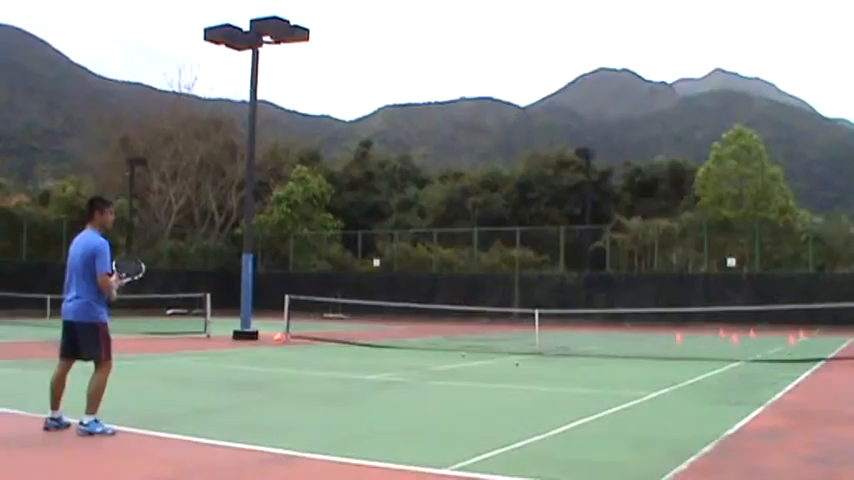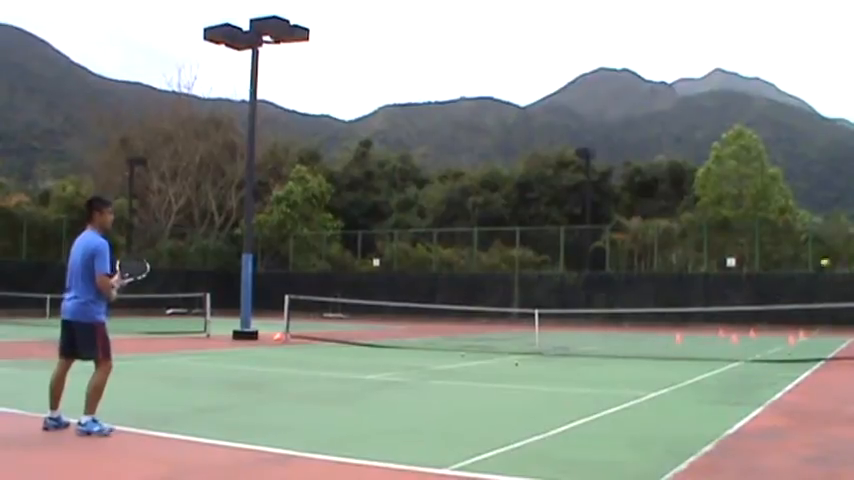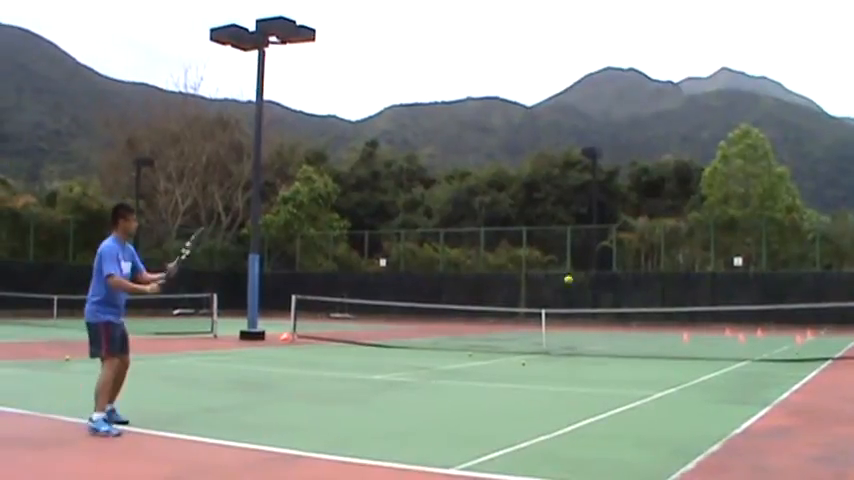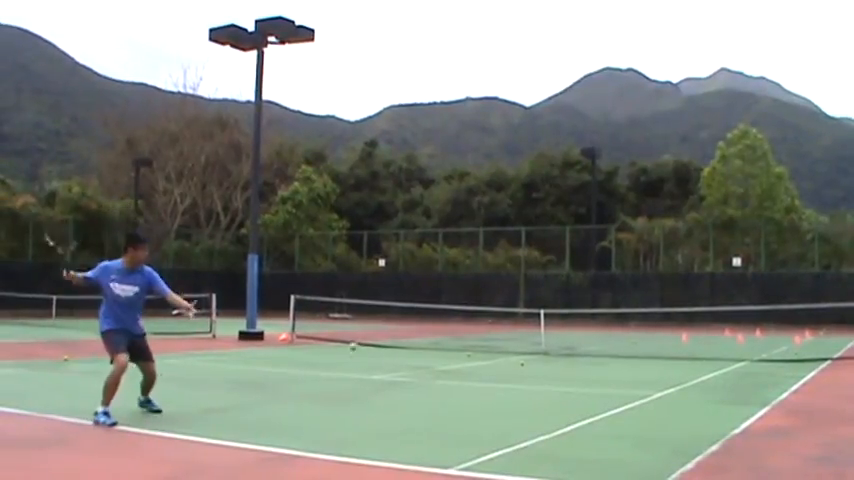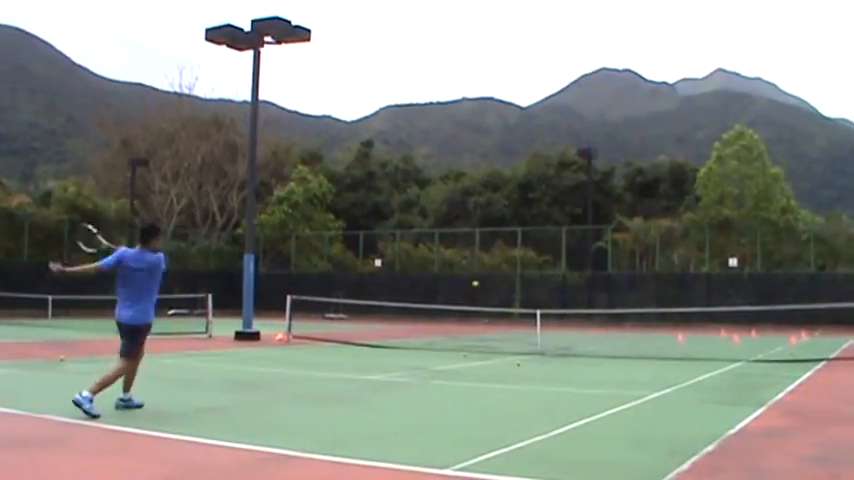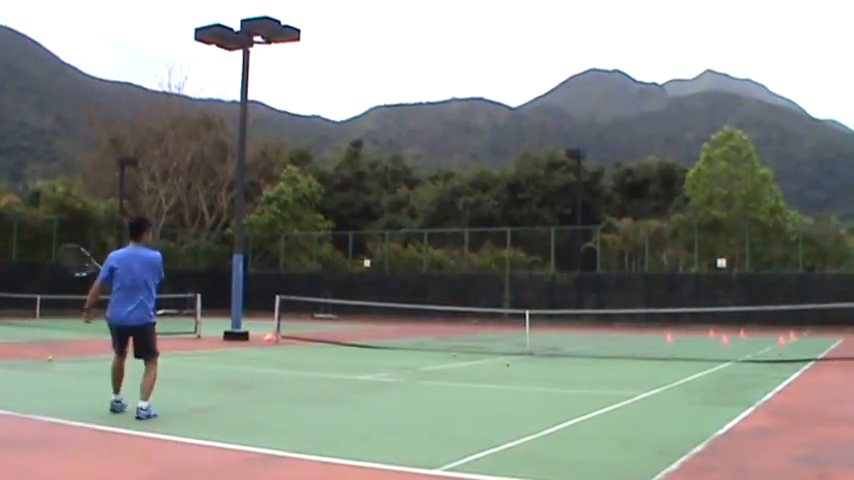
dt=0.5s
person 1, frame 1
left shoulder: (77, 241)
right shoulder: (100, 243)
right elbow: (102, 282)
left wrist: (111, 281)
right wrist: (112, 294)
left hip: (70, 311)
right hip: (91, 314)
left knee: (64, 364)
right knee: (103, 365)
left ankle: (54, 417)
right ankle: (89, 420)
person 1, frame 2
left shoulder: (80, 240)
right shoulder: (99, 244)
right elbow: (100, 282)
left wrist: (110, 283)
right wrist: (111, 294)
left hip: (70, 310)
right hip: (89, 313)
left knee: (64, 364)
right knee: (103, 365)
left ankle: (53, 416)
right ankle: (87, 420)
person 1, frame 3
left shoulder: (128, 249)
right shoulder: (108, 248)
left elbow: (142, 276)
right elbow: (114, 282)
left wrist: (164, 275)
right wrist: (146, 289)
left hip: (114, 316)
right hip: (101, 315)
left knee: (123, 363)
right knee: (110, 364)
left ankle: (107, 409)
right ankle: (97, 419)
person 1, frame 4
left shoulder: (148, 274)
right shoulder: (106, 268)
left elbow: (169, 295)
right elbow: (84, 279)
left wrist: (188, 307)
right wrist: (72, 276)
left hip: (135, 329)
right hip: (112, 327)
left knee: (151, 371)
right knee: (121, 363)
left ankle: (144, 399)
right ankle: (102, 411)
person 1, frame 5
left shoulder: (124, 255)
right shoulder: (159, 260)
left elbow: (96, 268)
left wrist: (66, 269)
left hip: (124, 317)
right hip: (141, 320)
left knee: (137, 355)
right knee: (125, 365)
left ankle: (125, 397)
right ankle: (86, 396)
person 1, frame 6
left shoulder: (114, 257)
right shoulder: (155, 257)
left elbow: (97, 287)
left wrist: (87, 308)
left hip: (117, 318)
right hip: (143, 319)
left knee: (120, 356)
right knee: (151, 362)
left ankle: (116, 399)
right ankle: (144, 406)
